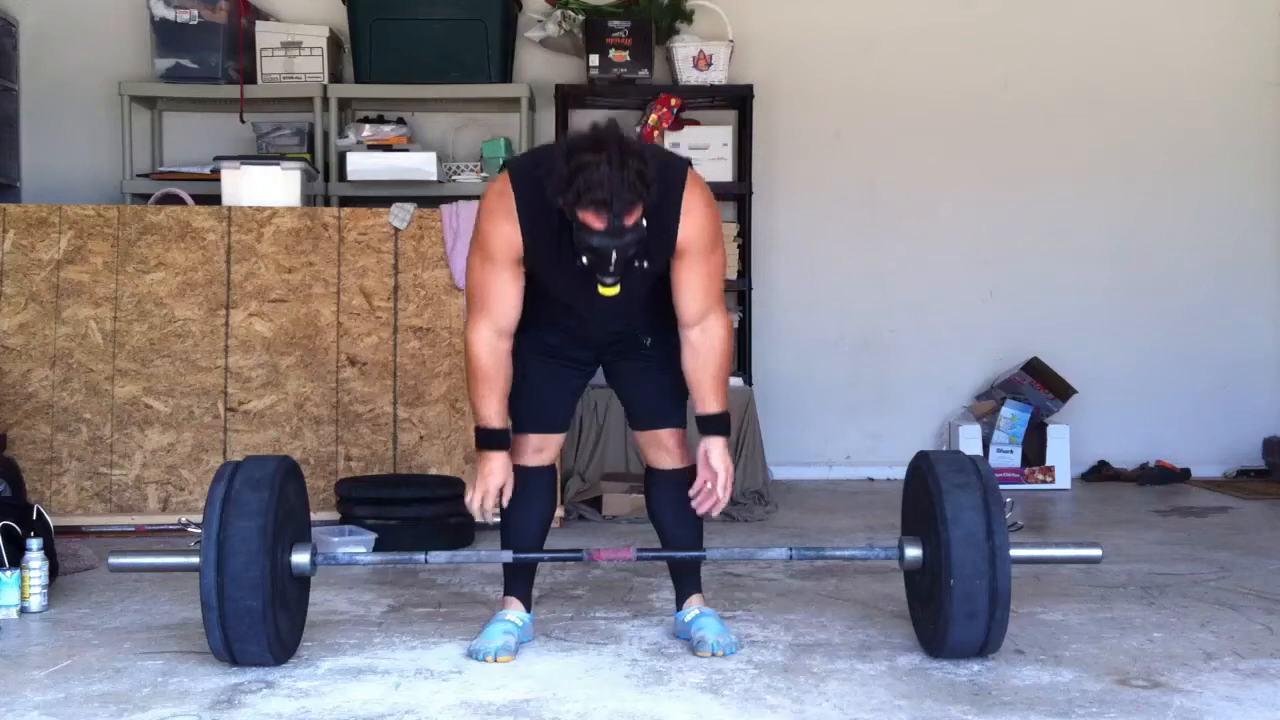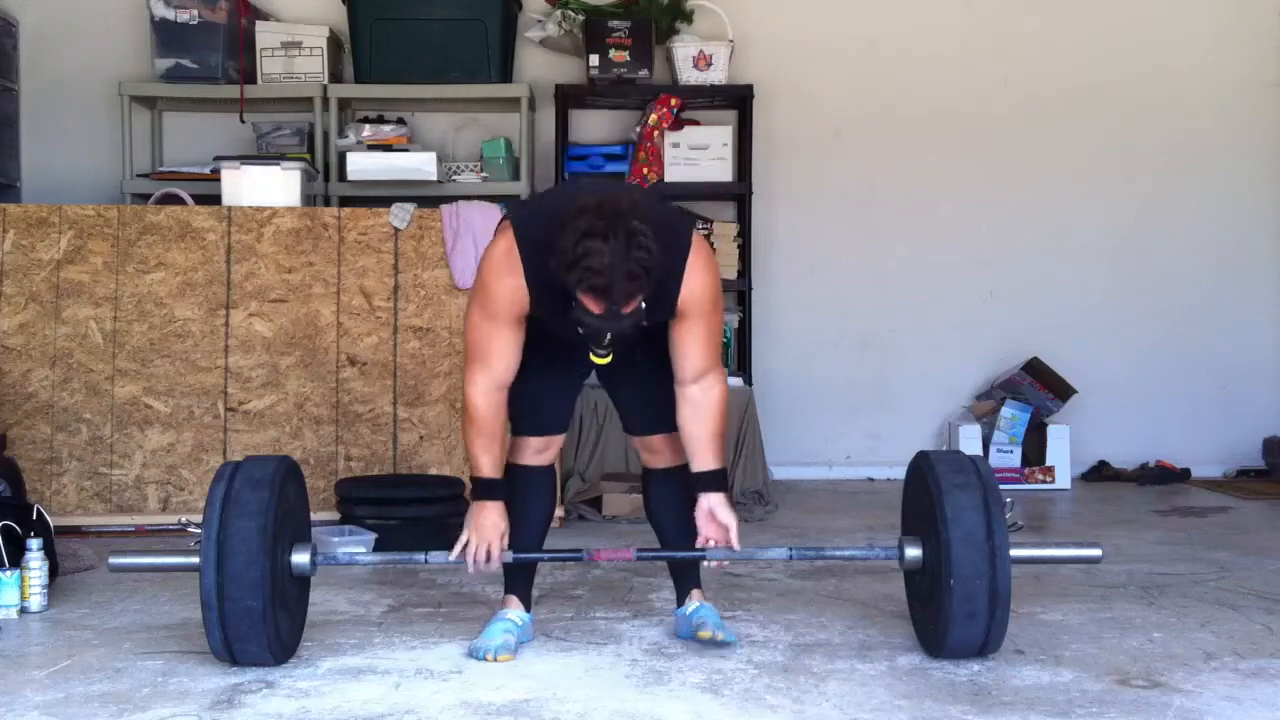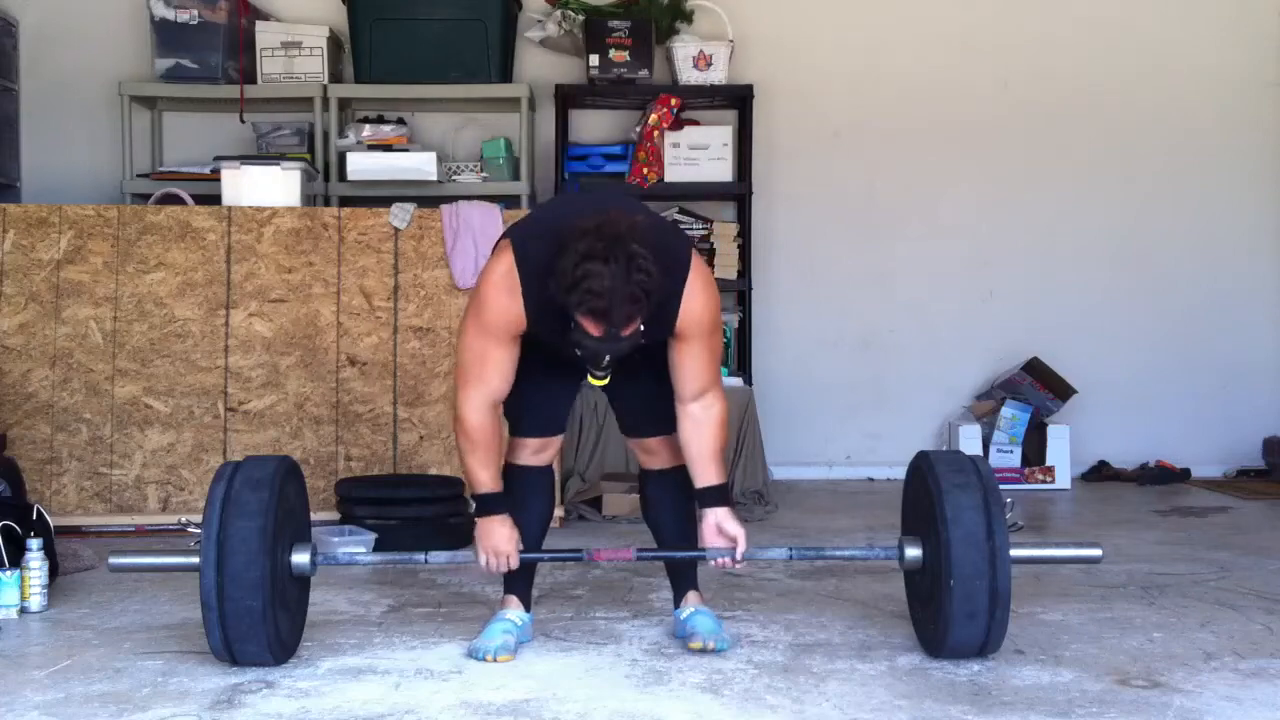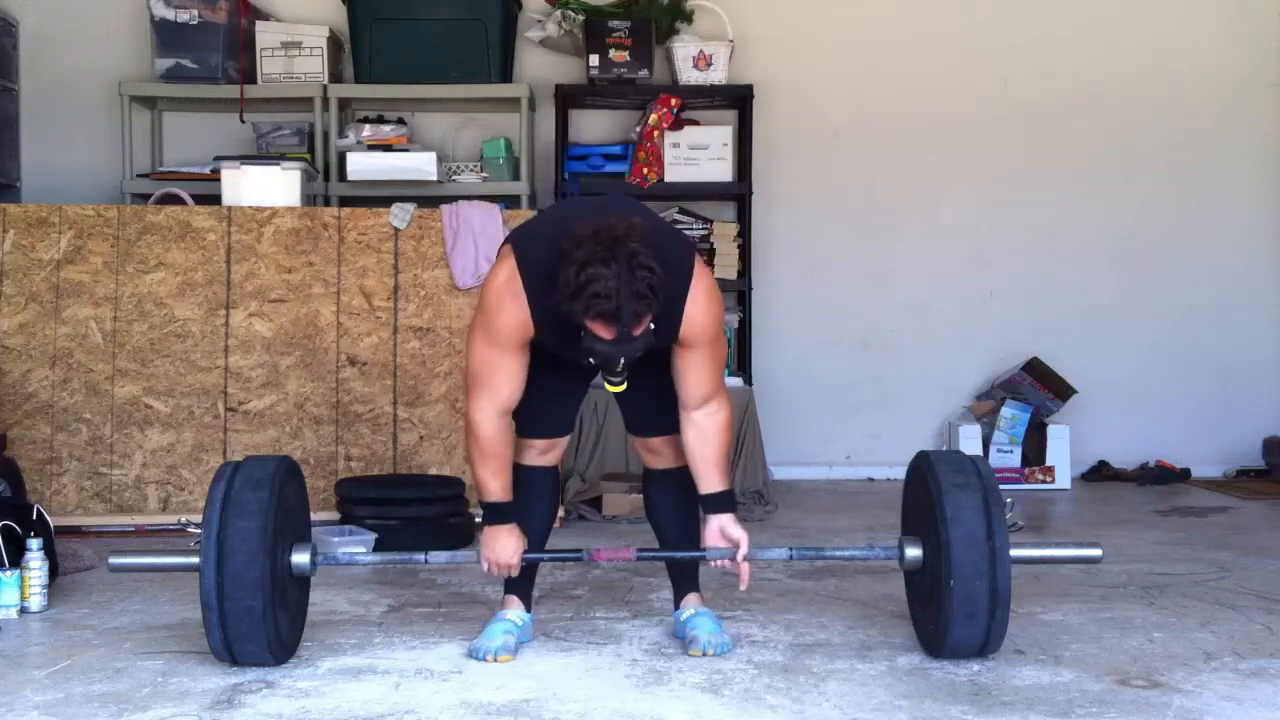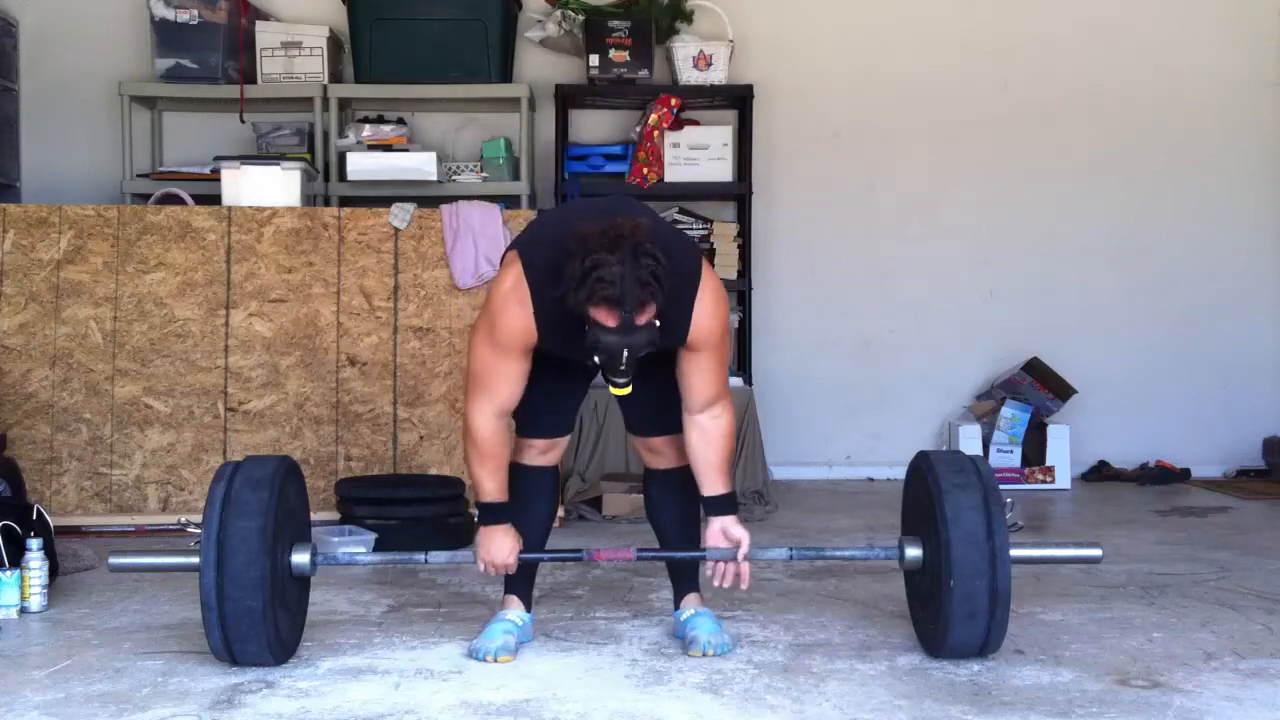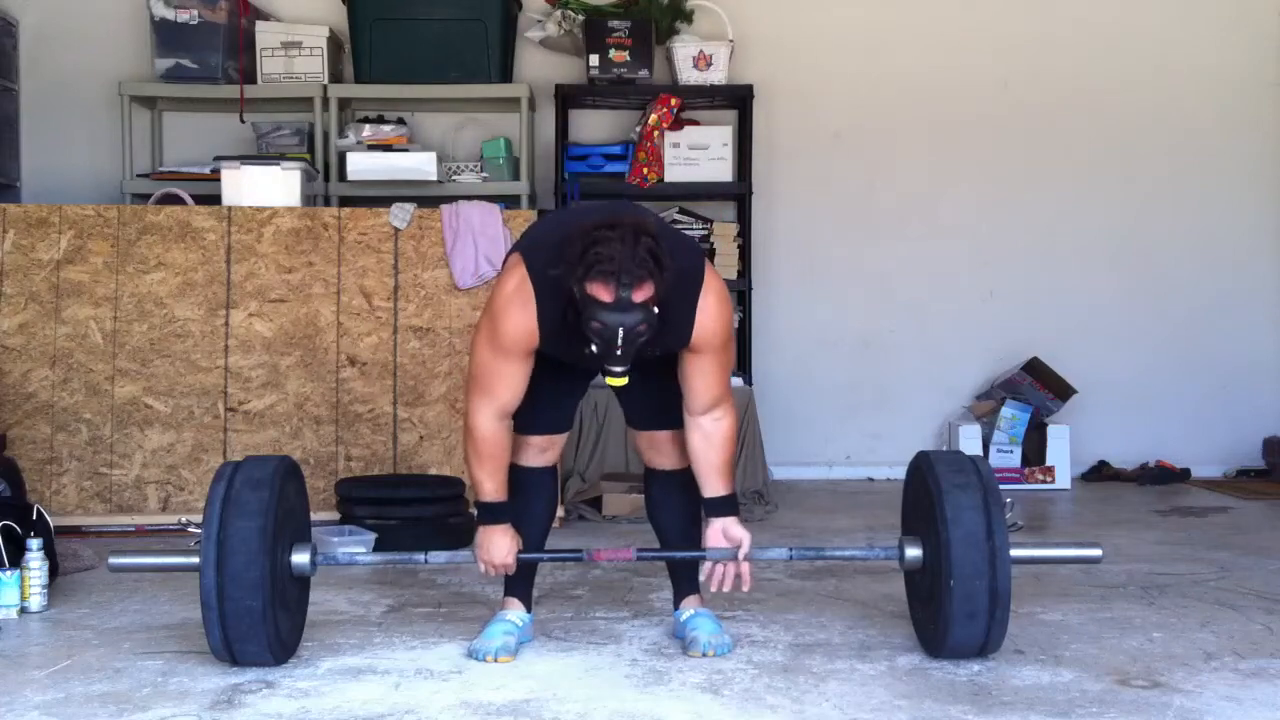
dt=0.2s
person 1, frame 1
left shoulder: (685, 200)
right shoulder: (511, 203)
left elbow: (703, 322)
right elbow: (490, 330)
left wrist: (714, 430)
right wrist: (491, 445)
left hip: (647, 326)
right hip: (548, 328)
left knee: (666, 446)
right knee: (532, 449)
left ankle: (691, 603)
right ankle: (515, 606)
person 1, frame 2
left shoulder: (689, 261)
right shoulder: (513, 259)
left elbow: (699, 380)
right elbow: (486, 384)
left wrist: (712, 488)
right wrist: (486, 496)
right hip: (545, 336)
left knee: (662, 447)
right knee: (533, 447)
left ankle: (691, 599)
right ankle: (515, 607)
person 1, frame 3
left shoulder: (688, 283)
right shoulder: (511, 278)
left elbow: (698, 400)
right elbow: (477, 399)
left wrist: (714, 503)
right wrist: (490, 510)
right hip: (543, 339)
left knee: (660, 448)
right knee: (532, 446)
left ankle: (689, 601)
right ankle: (515, 606)
person 1, frame 4
left shoulder: (691, 288)
right shoulder: (515, 286)
left elbow: (703, 407)
right elbow: (488, 412)
left wrist: (719, 509)
right wrist: (499, 519)
right hip: (550, 341)
left knee: (664, 447)
right knee: (537, 446)
left ankle: (689, 602)
right ankle: (515, 606)
person 1, frame 5
left shoulder: (698, 292)
right shoulder: (521, 288)
left elbow: (707, 411)
right elbow: (486, 413)
left wrist: (721, 512)
right wrist: (494, 519)
right hip: (553, 341)
left knee: (665, 448)
right knee: (537, 446)
left ankle: (690, 602)
right ankle: (515, 605)
person 1, frame 6
left shoulder: (701, 294)
right shoulder: (523, 292)
left elbow: (709, 413)
right elbow: (488, 414)
left wrist: (721, 512)
right wrist: (493, 518)
left knee: (668, 449)
right knee: (535, 445)
left ankle: (689, 602)
right ankle: (515, 607)
